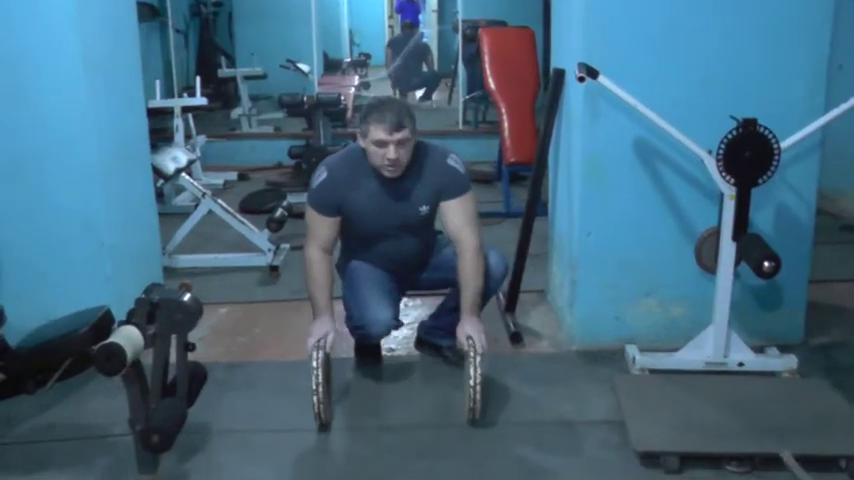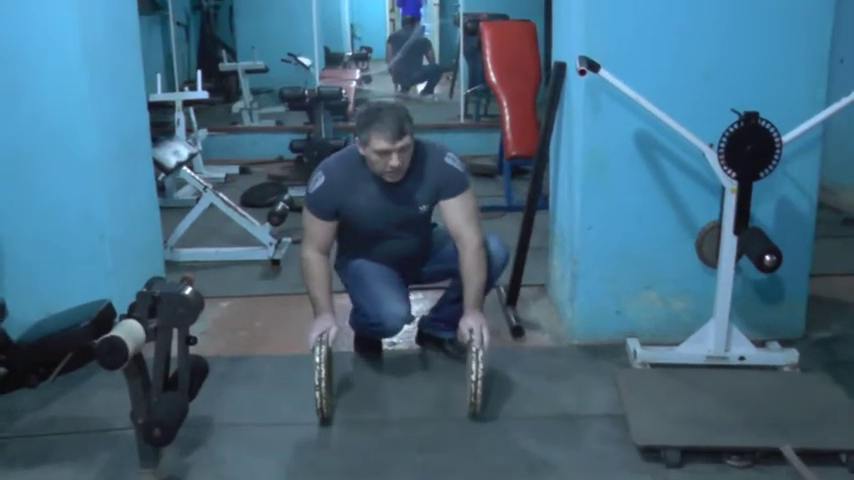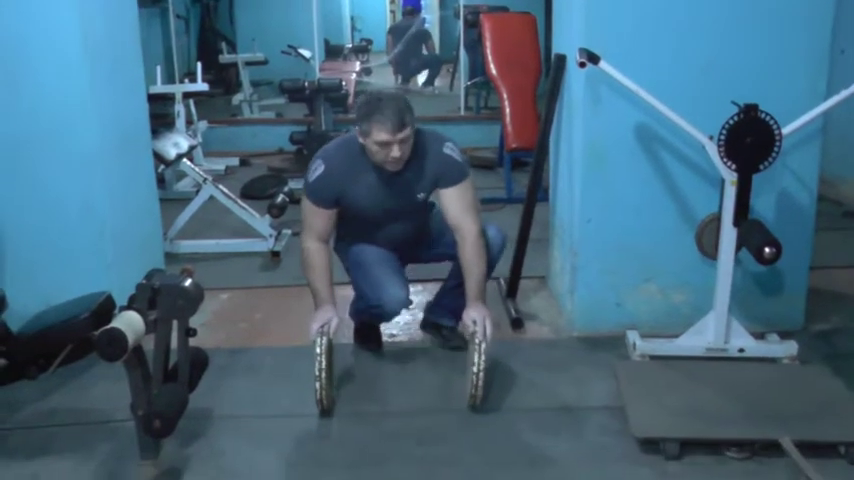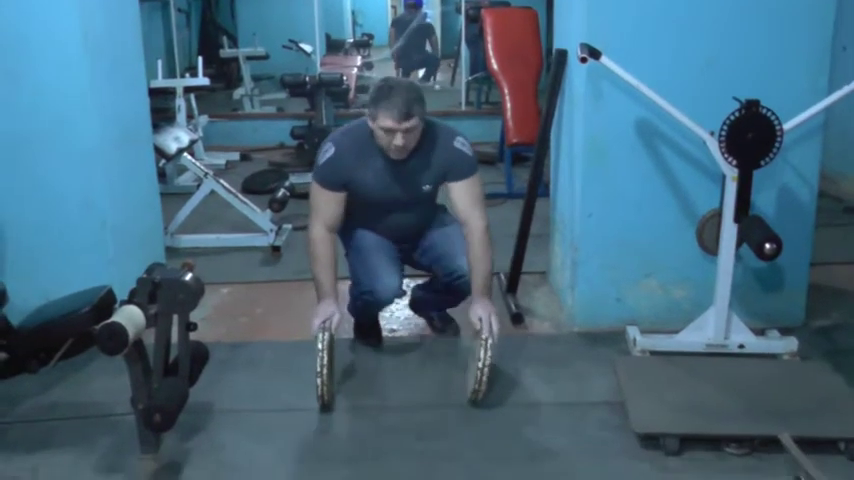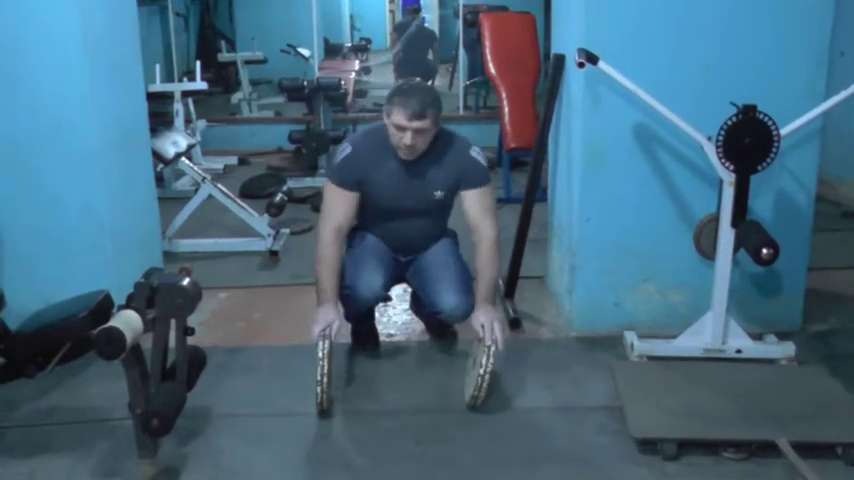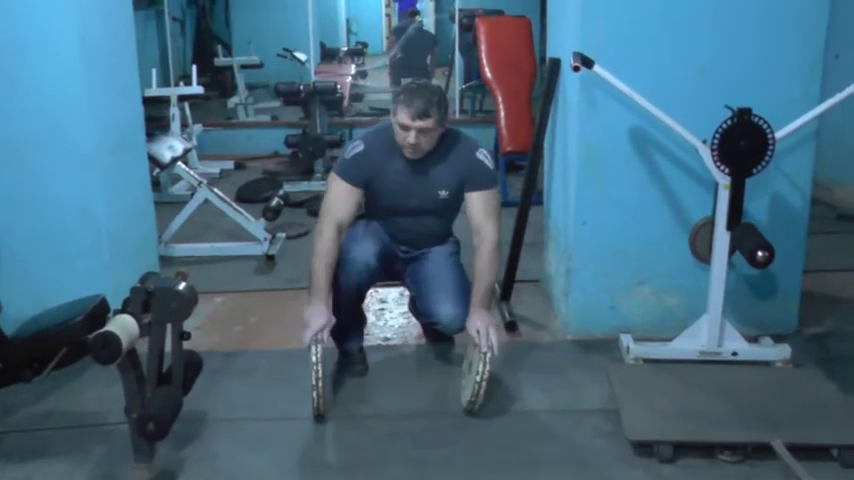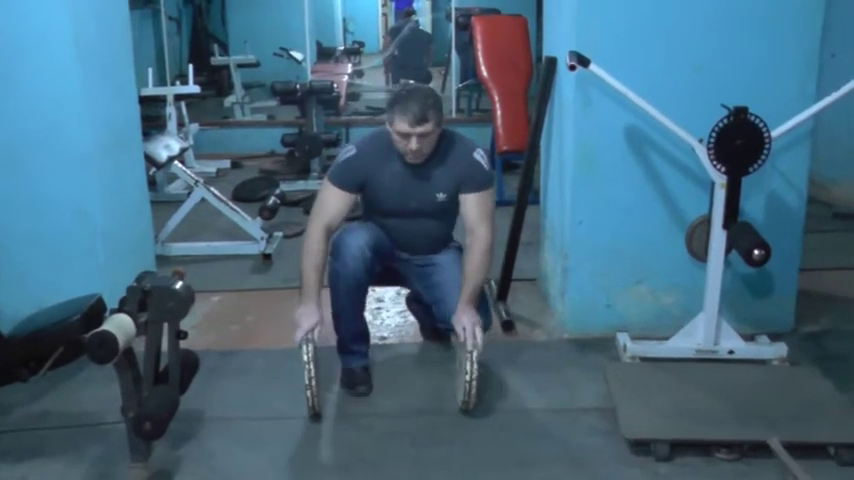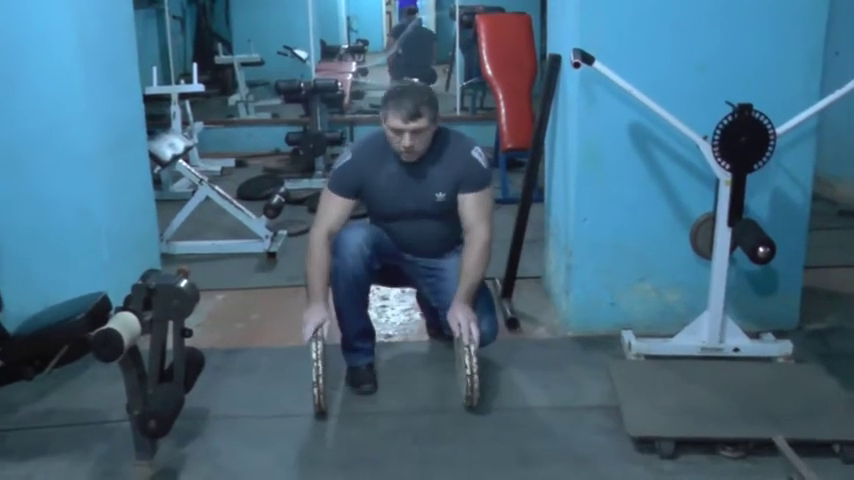
dt=0.2s
person 1, frame 1
left shoulder: (443, 165)
right shoulder: (332, 176)
left elbow: (467, 242)
right elbow: (317, 250)
left wrist: (469, 315)
right wrist: (323, 315)
left hip: (425, 256)
right hip: (366, 264)
left knee: (493, 265)
right knee: (378, 322)
left ankle: (435, 335)
right ankle: (365, 334)
person 1, frame 2
left shoulder: (441, 163)
right shoulder: (330, 179)
left elbow: (469, 239)
right elbow: (314, 251)
left wrist: (473, 310)
right wrist: (323, 313)
left hip: (424, 249)
right hip: (364, 261)
left knee: (494, 252)
right knee: (392, 317)
left ankle: (437, 329)
right ankle: (364, 327)
person 1, frame 3
left shoulder: (440, 152)
right shoulder: (330, 165)
left elbow: (467, 227)
right elbow: (315, 240)
left wrist: (475, 301)
right wrist: (325, 305)
left hip: (422, 231)
right hip: (364, 244)
left knee: (492, 240)
right knee: (392, 299)
left ankle: (440, 317)
right ankle: (364, 318)
person 1, frame 4
left shoulder: (450, 146)
right shoulder: (340, 149)
left elbow: (475, 222)
right elbow: (322, 228)
left wrist: (481, 297)
right wrist: (327, 298)
left hip: (427, 227)
right hip: (368, 233)
left knee: (466, 269)
right knee: (383, 288)
left ankle: (428, 303)
right ankle: (364, 317)
person 1, frame 5
left shoulder: (464, 156)
right shoulder: (356, 152)
left elbow: (485, 231)
right elbow: (333, 228)
left wrist: (484, 304)
right wrist: (328, 303)
left hip: (431, 245)
right hip: (374, 242)
left knee: (455, 307)
right knee: (363, 291)
left ankle: (425, 306)
right ankle: (361, 323)
person 1, frame 6
left shoulder: (471, 157)
right shoulder: (366, 149)
left elbow: (486, 233)
right elbow: (330, 223)
left wrist: (480, 308)
right wrist: (319, 301)
left hip: (433, 250)
right hip: (379, 240)
left knee: (452, 320)
right knee: (357, 252)
left ankle: (424, 307)
right ankle: (348, 339)
person 1, frame 7
left shoulder: (468, 157)
right shoulder: (361, 155)
left elbow: (480, 235)
right elbow: (319, 227)
left wrist: (467, 305)
right wrist: (309, 302)
left hip: (436, 254)
right hip: (382, 251)
left knee: (472, 326)
right knee: (351, 243)
left ankle: (424, 307)
right ankle: (354, 357)
person 1, frame 8
left shoulder: (466, 156)
right shoulder: (358, 158)
left elbow: (479, 233)
right elbow: (322, 233)
left wrist: (461, 302)
right wrist: (316, 303)
left hip: (443, 257)
right hip: (388, 255)
left knee: (480, 330)
right knee: (350, 242)
left ankle: (433, 304)
right ankle: (358, 356)
